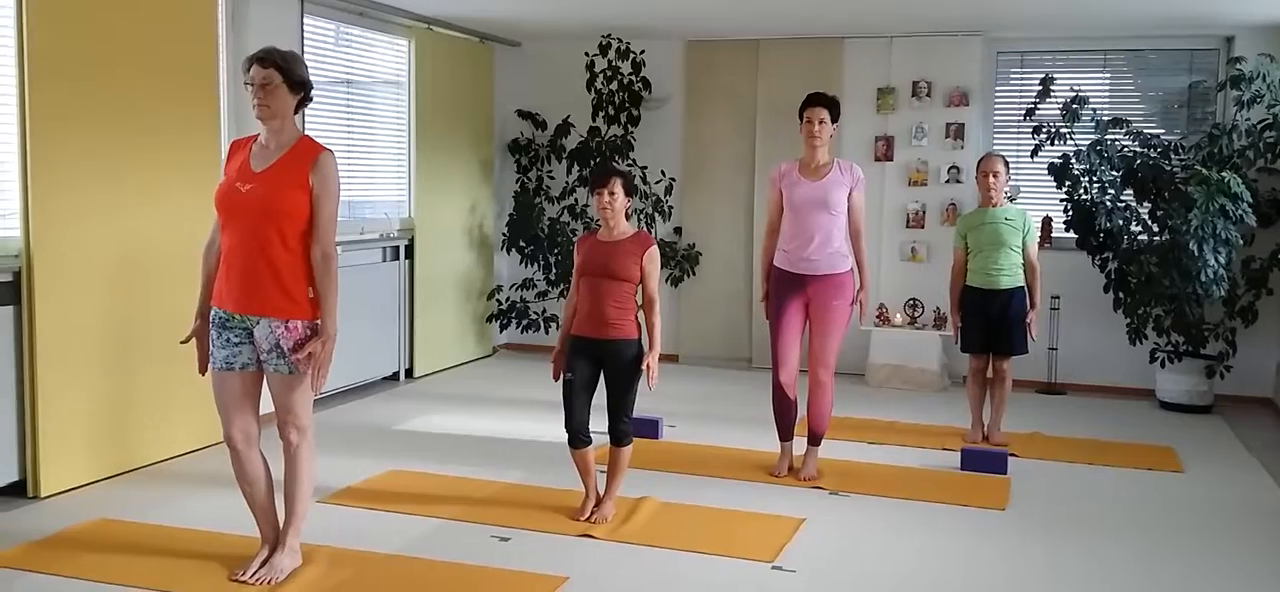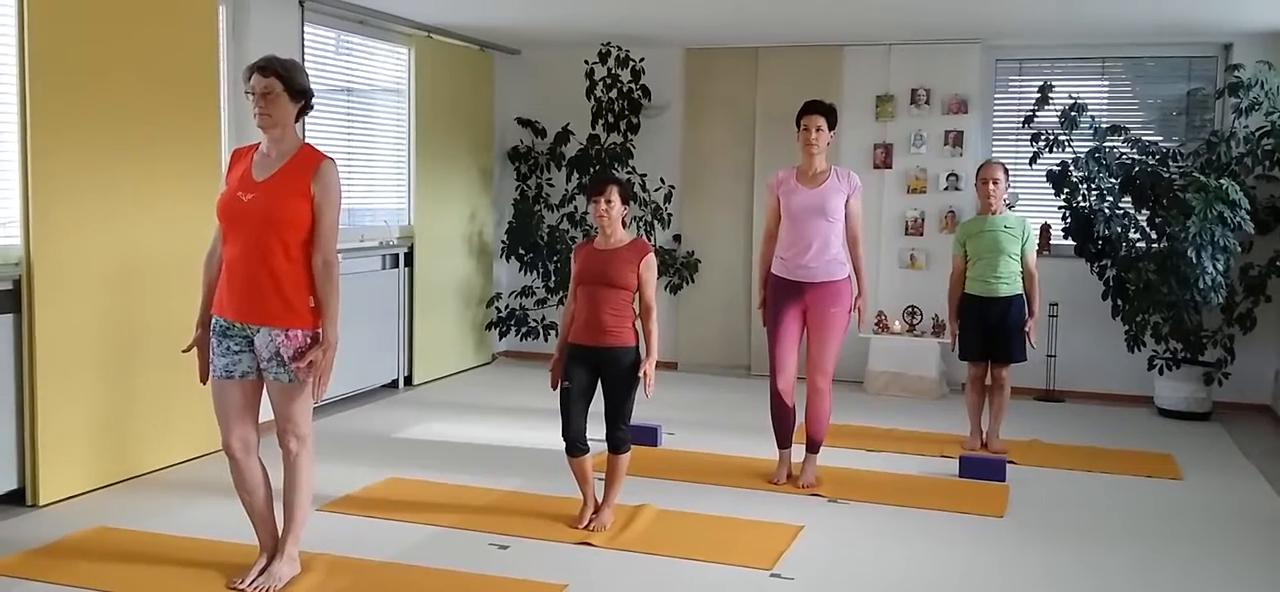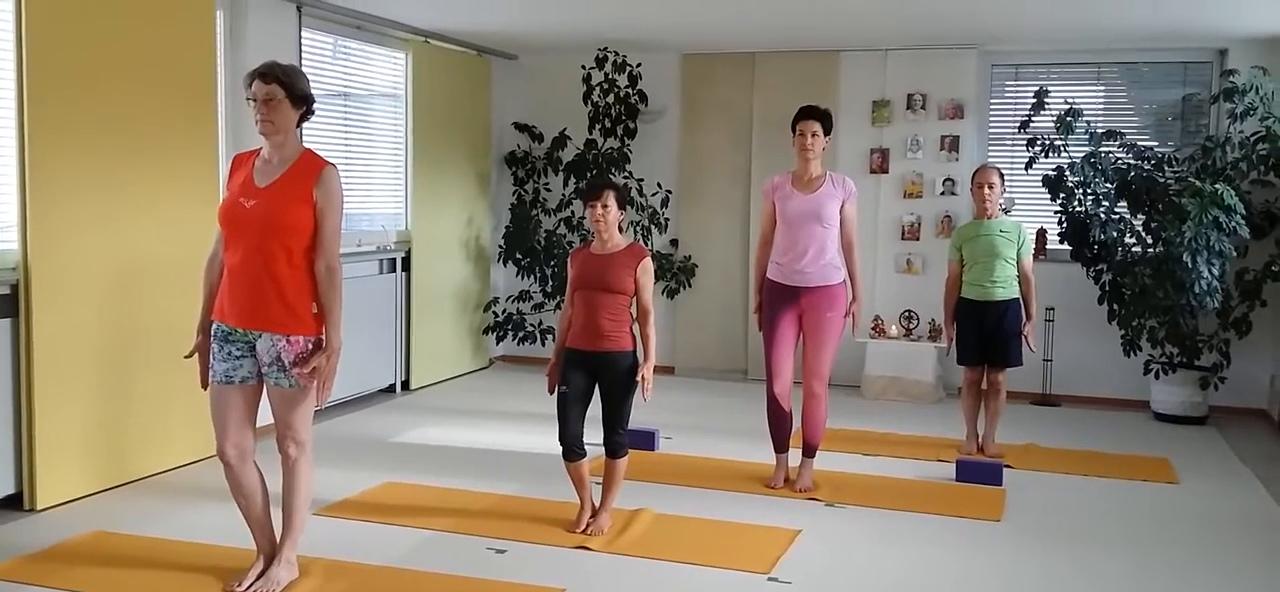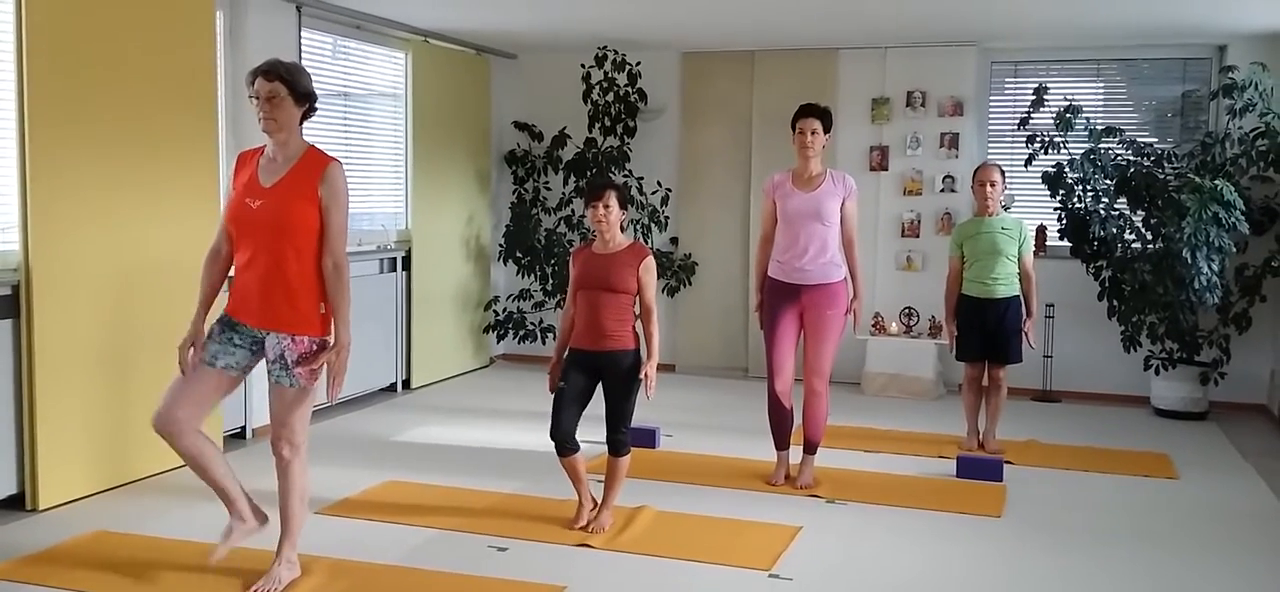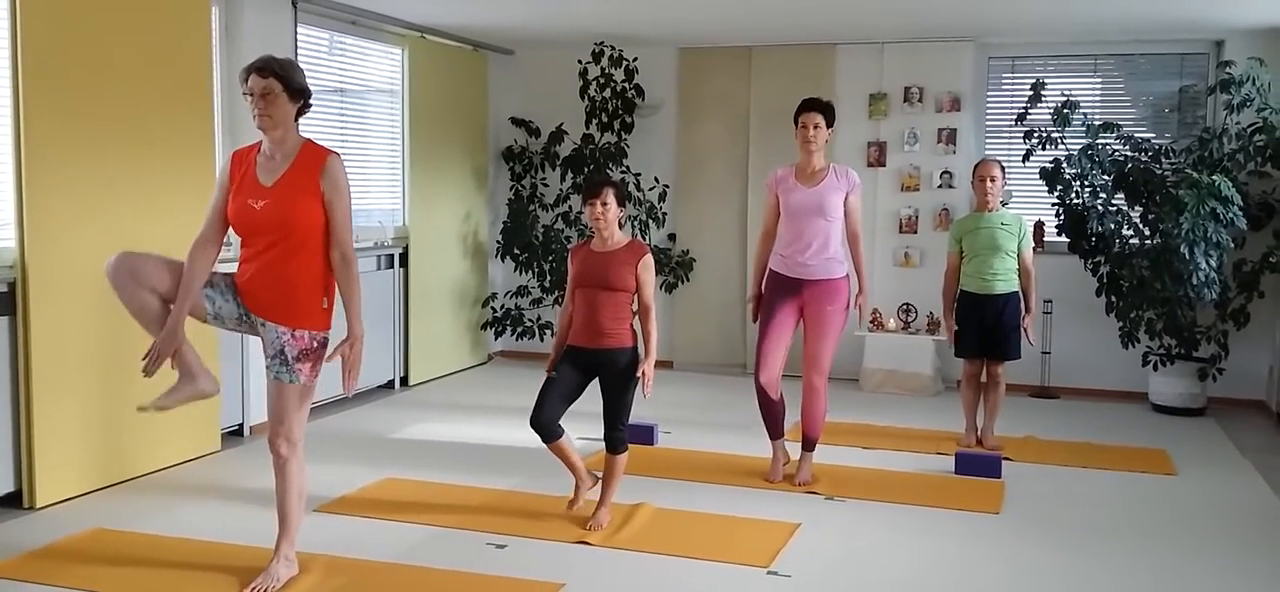
dt=0.5s
person 1, frame 1
left shoulder: (316, 160)
right shoulder: (236, 152)
left elbow: (324, 250)
right elbow: (218, 239)
left wrist: (328, 329)
right wrist: (202, 314)
left hip: (288, 318)
right hip: (230, 315)
left knee: (294, 432)
right knee: (237, 435)
left ankle: (290, 546)
right ankle: (268, 539)
person 1, frame 2
left shoulder: (318, 169)
right shoulder: (237, 161)
left elbow: (325, 258)
right elbow: (219, 247)
left wrist: (329, 337)
right wrist: (202, 322)
left hip: (288, 326)
right hip: (231, 324)
left knee: (293, 440)
right knee: (235, 443)
right ankle: (267, 547)
person 1, frame 3
left shoulder: (320, 175)
right shoulder: (238, 166)
left elbow: (327, 264)
right elbow: (220, 254)
left wrist: (332, 343)
right wrist: (203, 328)
left hip: (291, 332)
right hip: (232, 329)
left knee: (292, 446)
right knee: (231, 449)
person 1, frame 4
left shoulder: (325, 172)
right shoulder: (243, 164)
left elbow: (334, 259)
right elbow: (221, 250)
left wrist: (342, 338)
right wrist: (197, 322)
left hip: (298, 327)
right hip: (242, 319)
left knee: (287, 444)
right knee: (171, 420)
right ankle: (243, 513)
person 1, frame 5
left shoulder: (324, 166)
right shoulder: (237, 163)
left elbow: (343, 253)
right elbow: (208, 242)
left wrist: (355, 331)
right wrist: (177, 315)
left hip: (298, 318)
right hip: (243, 299)
left knee: (284, 440)
right knee: (123, 269)
right ankle: (194, 373)
person 2, frame 1
left shoulder: (849, 174)
right shoulder: (783, 173)
left elbow: (857, 231)
right elbow: (772, 230)
left wrist: (864, 283)
right wrist: (763, 280)
left hip: (833, 280)
right hip: (787, 278)
left knee: (822, 371)
right knee: (783, 370)
left ankle: (812, 453)
right ankle: (785, 450)
person 2, frame 2
left shoulder: (846, 181)
right shoulder: (780, 181)
left elbow: (854, 238)
right elbow: (769, 237)
left wrist: (862, 289)
right wrist: (761, 287)
left hip: (831, 286)
right hip: (785, 285)
left knee: (820, 379)
right knee: (781, 377)
left ankle: (810, 461)
right ankle: (783, 458)
person 2, frame 3
left shoulder: (842, 187)
right shoulder: (776, 186)
left elbow: (849, 243)
right elbow: (765, 242)
left wrist: (856, 294)
right wrist: (756, 292)
left hip: (826, 292)
right hip: (781, 290)
left knee: (816, 383)
right knee: (777, 382)
left ankle: (807, 465)
right ankle: (781, 462)
person 2, frame 4
left shoulder: (842, 184)
right shoulder: (776, 184)
left elbow: (849, 241)
right elbow: (766, 240)
left wrist: (857, 292)
right wrist: (758, 291)
left hip: (827, 290)
right hip: (782, 288)
left knee: (816, 381)
right knee: (779, 381)
left ankle: (808, 462)
right ankle: (781, 459)
person 2, frame 5
left shoulder: (846, 179)
right shoulder: (779, 179)
left elbow: (854, 235)
right elbow: (767, 234)
left wrist: (863, 286)
right wrist: (755, 285)
left hip: (829, 285)
right hip: (783, 282)
left knee: (816, 377)
right knee: (766, 373)
left ankle: (806, 459)
right ankle: (778, 450)
person 3, frame 1
left shoulder: (644, 245)
right shoulder: (584, 243)
left elbow: (651, 302)
right elbow: (574, 297)
left wrist: (654, 350)
right wrist: (561, 343)
left hip: (623, 345)
right hip: (582, 343)
left knee: (620, 424)
right knee: (575, 424)
left ankle: (609, 498)
right ankle: (590, 493)
person 3, frame 2
left shoulder: (641, 253)
right shoulder: (581, 252)
left elbow: (648, 309)
right elbow: (571, 305)
left wrist: (651, 357)
right wrist: (559, 352)
left hip: (621, 352)
right hip: (580, 352)
left knee: (617, 432)
right knee: (572, 432)
left ankle: (608, 505)
right ankle: (588, 500)
person 3, frame 3
left shoulder: (638, 257)
right shoulder: (577, 256)
left elbow: (646, 313)
right elbow: (568, 309)
left wrist: (649, 361)
right wrist: (556, 356)
left hip: (619, 357)
right hip: (577, 356)
left knee: (615, 436)
right knee: (569, 436)
left ankle: (605, 510)
right ankle: (586, 505)
person 3, frame 4
left shoulder: (640, 256)
right shoulder: (579, 256)
left elbow: (649, 311)
right elbow: (570, 309)
left wrist: (652, 359)
right wrist: (557, 356)
left hip: (622, 356)
right hip: (581, 355)
left knee: (617, 434)
right knee: (561, 432)
left ankle: (607, 508)
right ankle: (585, 500)
person 3, frame 5
left shoulder: (639, 254)
right shoulder: (577, 253)
left elbow: (647, 310)
right elbow: (569, 306)
left wrist: (649, 358)
right wrist: (555, 351)
left hip: (619, 354)
right hip: (578, 352)
left knee: (615, 431)
right knee: (542, 419)
left ankle: (604, 506)
right ankle: (583, 477)
person 4, frame 1
left shoulder: (1022, 218)
right shoulder: (966, 221)
left elbow: (1031, 264)
right elbow: (959, 267)
left wrist: (1034, 306)
right wrist: (954, 308)
left hip: (1011, 295)
right hip: (975, 295)
left knee: (1002, 366)
right knee: (977, 364)
left ankle: (995, 426)
right ankle: (976, 424)
person 4, frame 2
left shoulder: (1021, 226)
right shoulder: (966, 228)
left elbow: (1030, 273)
right elbow: (957, 275)
left wrist: (1033, 314)
right wrist: (952, 316)
left hip: (1010, 303)
right hip: (974, 303)
left knee: (1001, 373)
right knee: (976, 372)
left ankle: (994, 434)
right ankle: (975, 432)
person 4, frame 3
left shoulder: (1017, 230)
right shoulder: (961, 233)
left elbow: (1026, 277)
right elbow: (953, 280)
left wrist: (1030, 318)
right wrist: (948, 320)
left hip: (1006, 308)
right hip: (970, 307)
left knee: (997, 378)
right knee: (972, 376)
left ankle: (989, 437)
right ankle: (971, 436)
person 4, frame 4
left shoulder: (1018, 228)
right shoulder: (962, 230)
left elbow: (1027, 274)
right elbow: (954, 277)
left wrist: (1030, 315)
right wrist: (949, 317)
left hip: (1006, 305)
right hip: (971, 304)
left knee: (998, 374)
right knee: (972, 373)
left ankle: (990, 434)
right ankle: (972, 432)
person 4, frame 5
left shoulder: (1017, 223)
right shoulder: (961, 225)
left elbow: (1027, 270)
right elbow: (952, 271)
left wrist: (1029, 311)
right wrist: (947, 312)
left hip: (1005, 301)
right hip: (970, 300)
left knee: (996, 370)
right knee: (971, 369)
left ankle: (988, 430)
right ankle: (970, 428)
